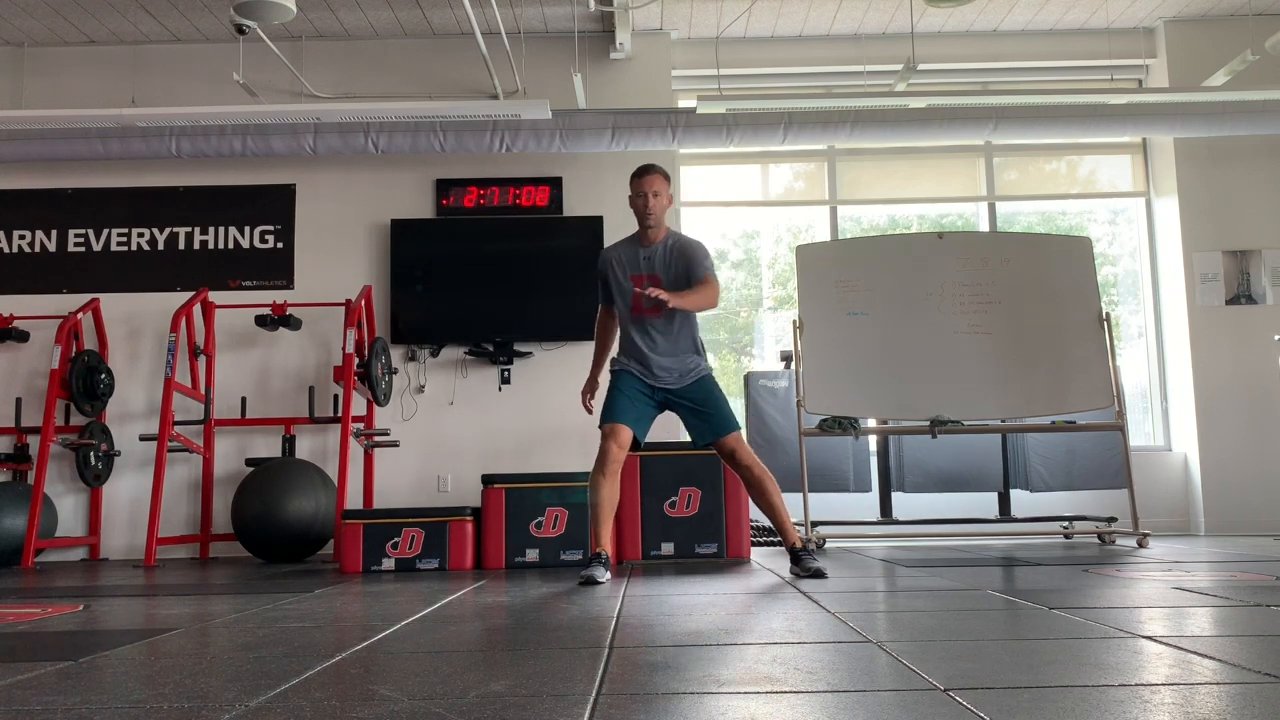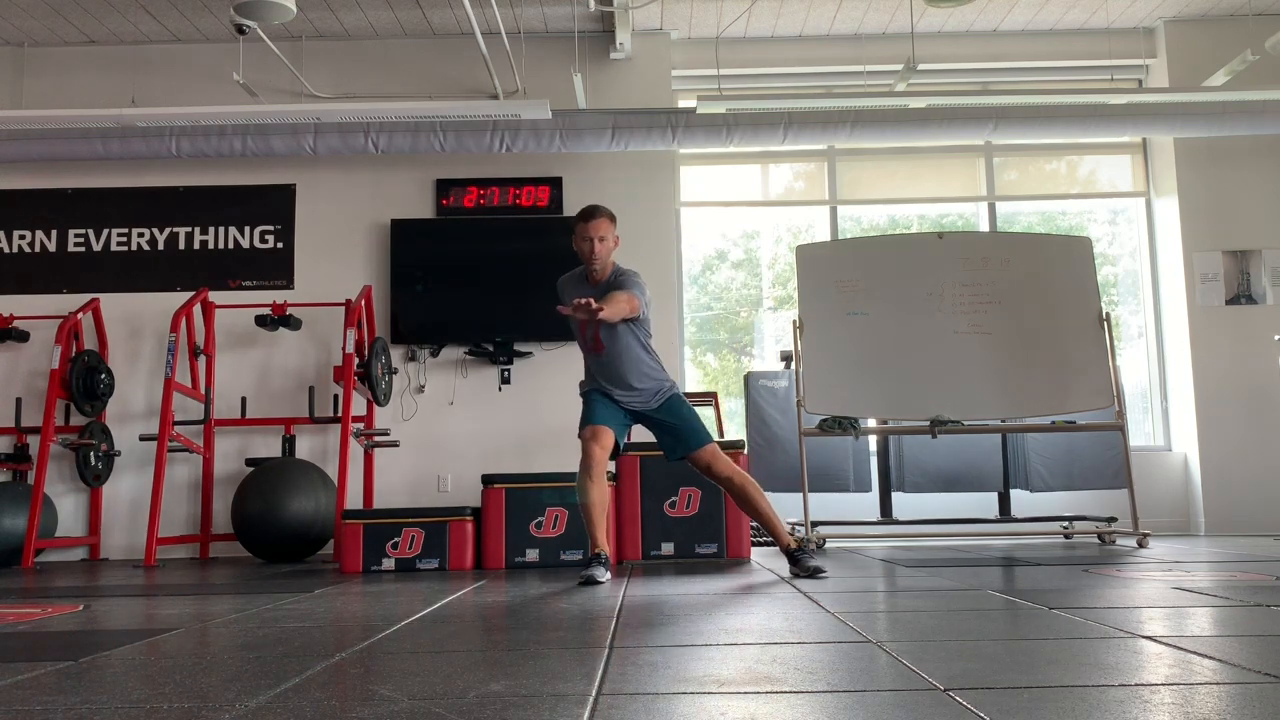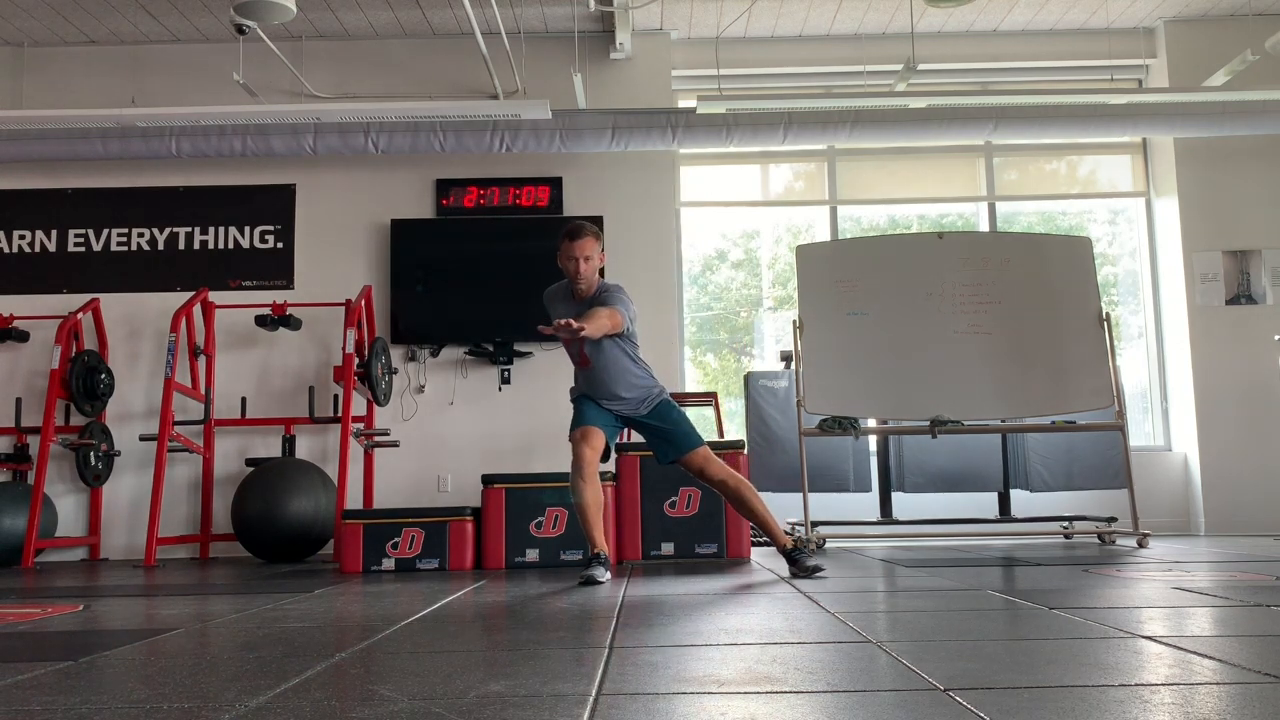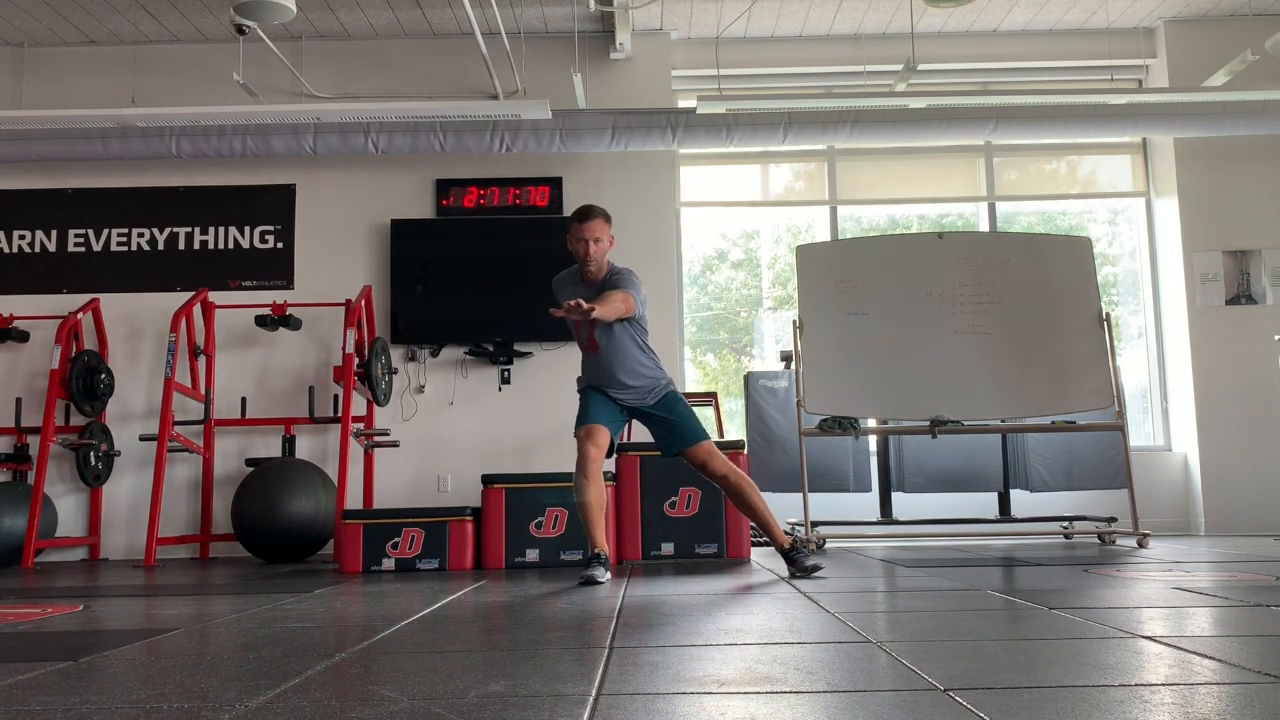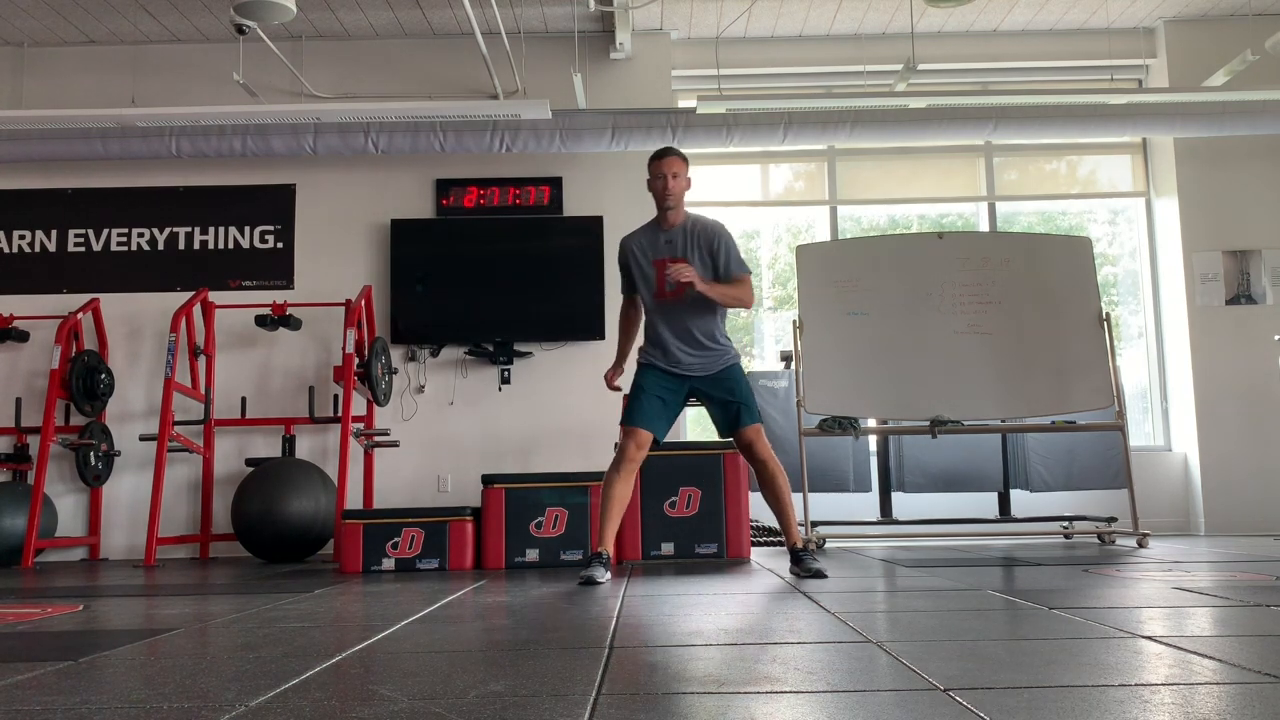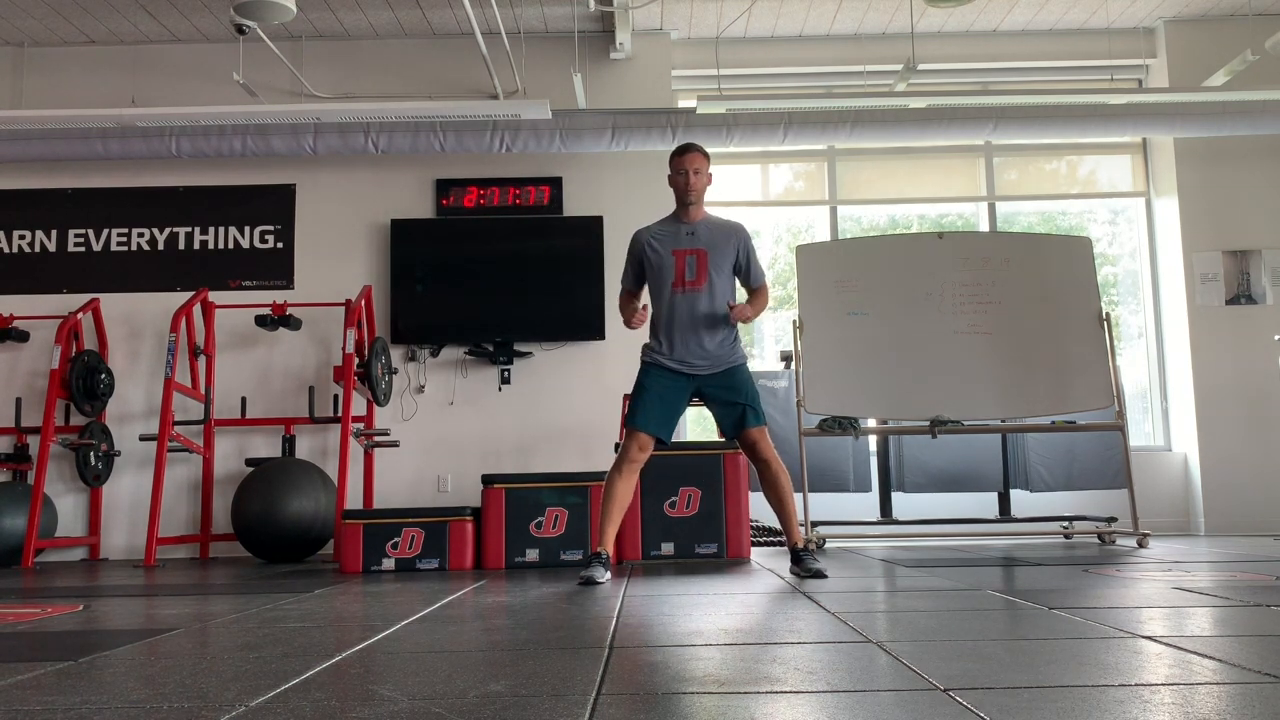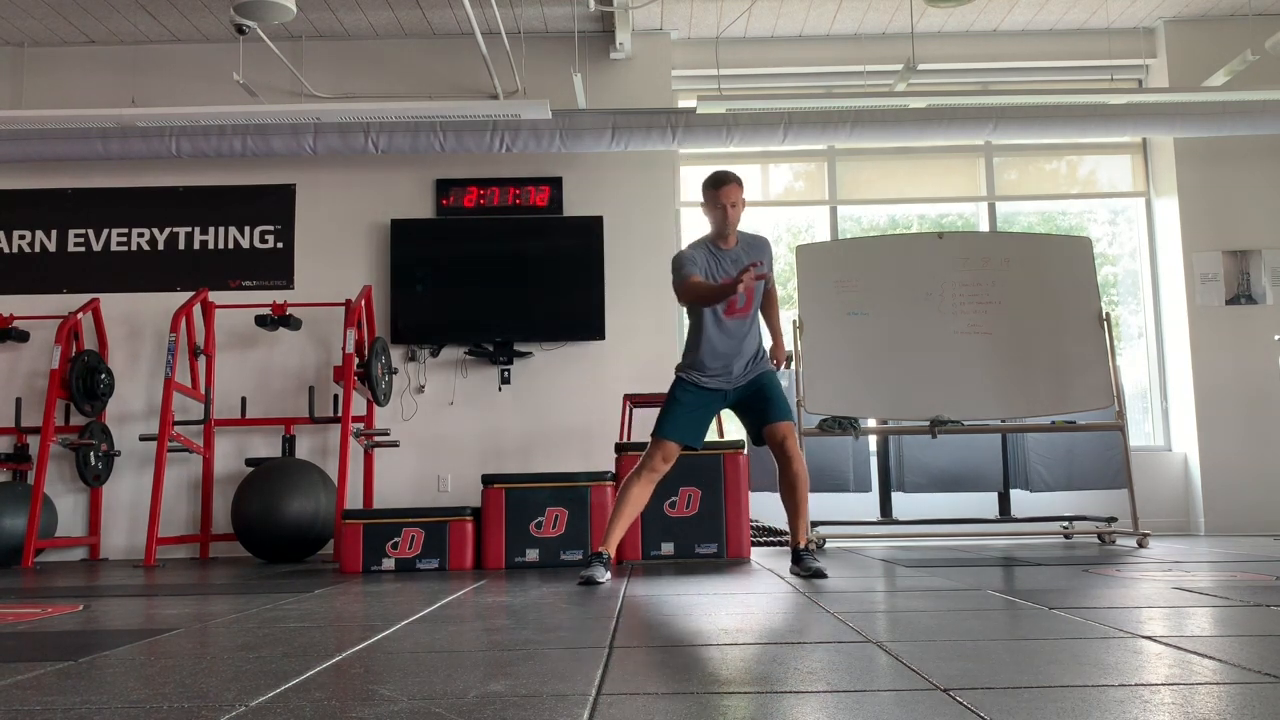
dt=0.7s
person 1, frame 1
left shoulder: (689, 249)
right shoulder: (611, 257)
left elbow: (710, 296)
right elbow: (607, 315)
left wrist: (669, 297)
right wrist: (595, 373)
left hip: (689, 372)
right hip: (633, 374)
left knee: (740, 455)
right knee: (611, 448)
left ankle: (797, 549)
right ankle: (600, 556)
person 1, frame 2
left shoulder: (629, 282)
right shoulder: (566, 285)
left elbow: (621, 304)
left wrist: (597, 310)
left hip: (655, 392)
right hip: (604, 392)
left knee: (718, 466)
right knee: (594, 450)
left ankle: (792, 548)
right ankle: (600, 556)
person 1, frame 3
left shoulder: (614, 297)
right shoulder: (553, 297)
left elbow: (602, 321)
left wrist: (580, 328)
left hip: (645, 398)
right hip: (595, 399)
left knee: (711, 469)
right knee: (584, 450)
left ankle: (789, 548)
right ankle: (599, 556)
person 1, frame 4
left shoulder: (625, 280)
right shoulder: (561, 284)
left elbow: (616, 304)
left wrist: (592, 309)
left hip: (652, 389)
right hip: (601, 391)
left knee: (715, 464)
right knee: (589, 450)
left ankle: (787, 547)
right ankle: (599, 556)
person 1, frame 5
left shoulder: (713, 233)
right shoulder: (632, 245)
left elbow: (747, 295)
left wrist: (704, 285)
right wrist: (620, 359)
left hip: (717, 362)
right hip: (659, 366)
left knee: (757, 448)
right knee: (630, 451)
left ankle: (798, 550)
right ankle: (602, 556)
person 1, frame 6
left shoulder: (733, 234)
right shoulder: (646, 239)
left elbow: (760, 290)
right elbow: (628, 295)
left wrist: (750, 311)
right wrist: (631, 314)
left hip: (725, 363)
right hip: (664, 365)
left knee: (761, 449)
right knee: (632, 453)
left ankle: (799, 549)
right ankle: (601, 555)
person 1, frame 7
left shoulder: (759, 246)
right shoulder: (689, 259)
right elbow: (692, 295)
left wrist: (777, 339)
right wrist: (732, 286)
left hip: (754, 372)
right hip: (699, 378)
left knee: (787, 443)
right knee: (656, 460)
left ankle: (801, 550)
right ankle: (603, 555)
